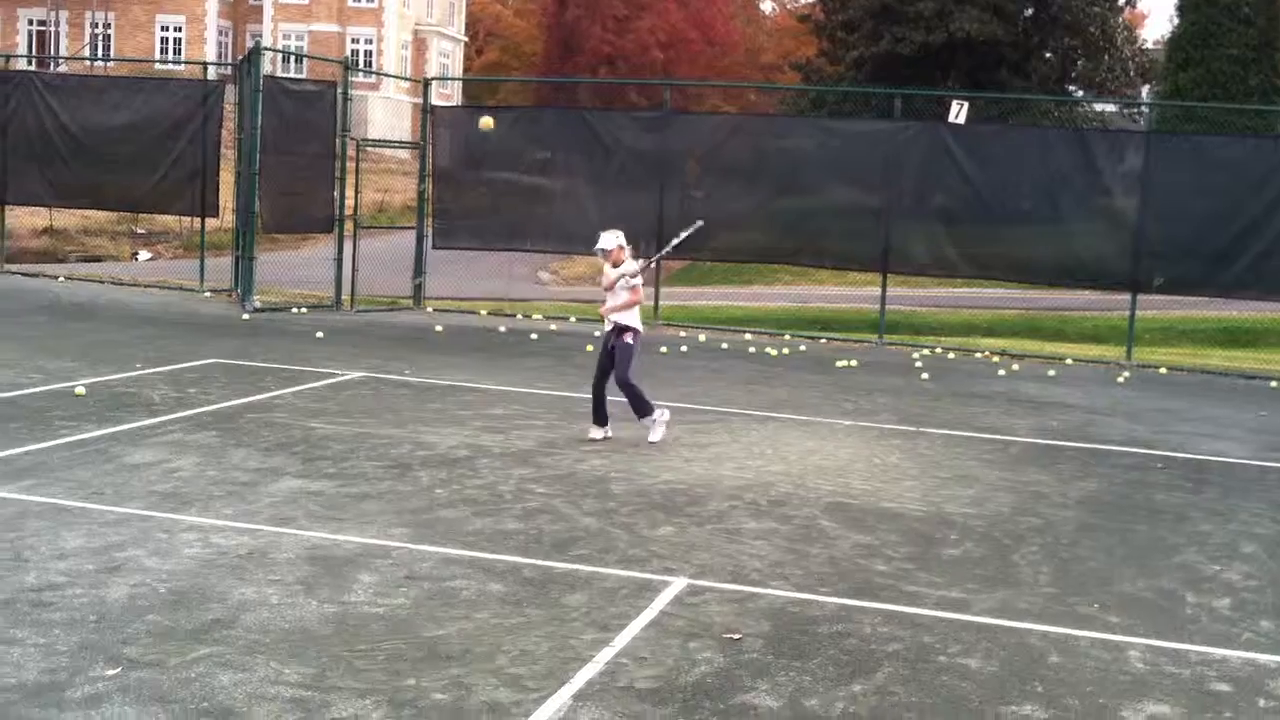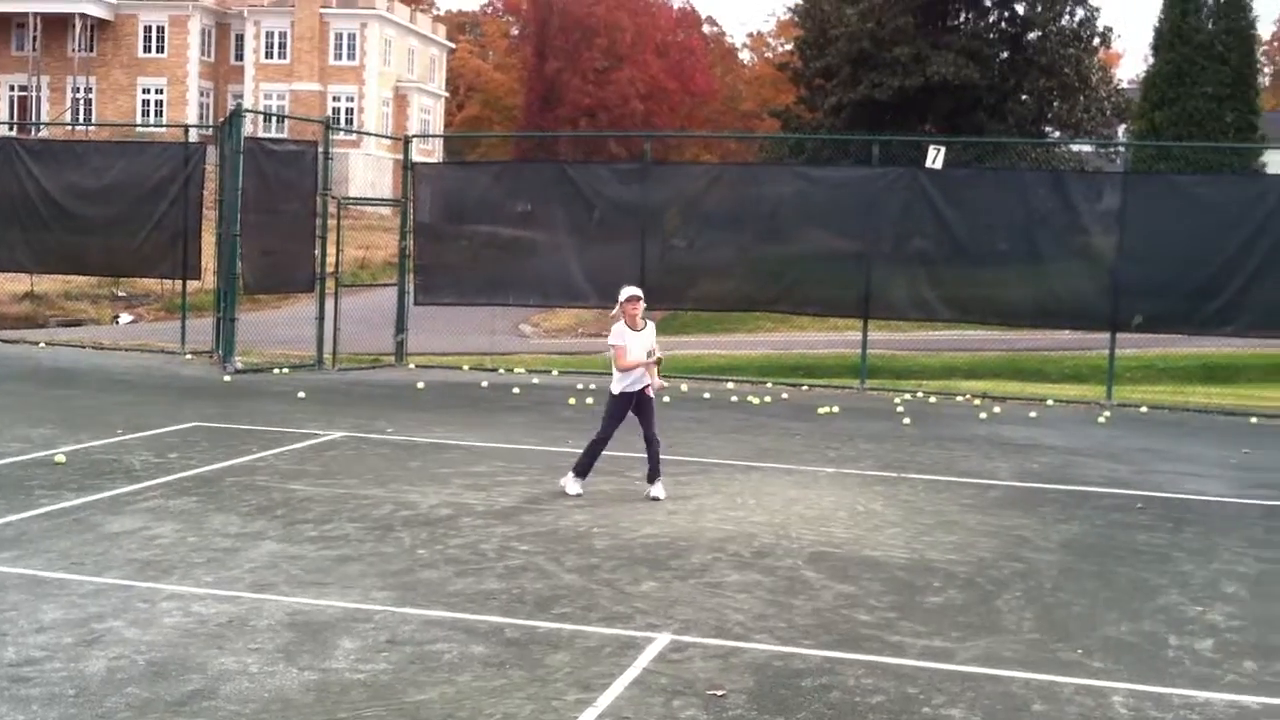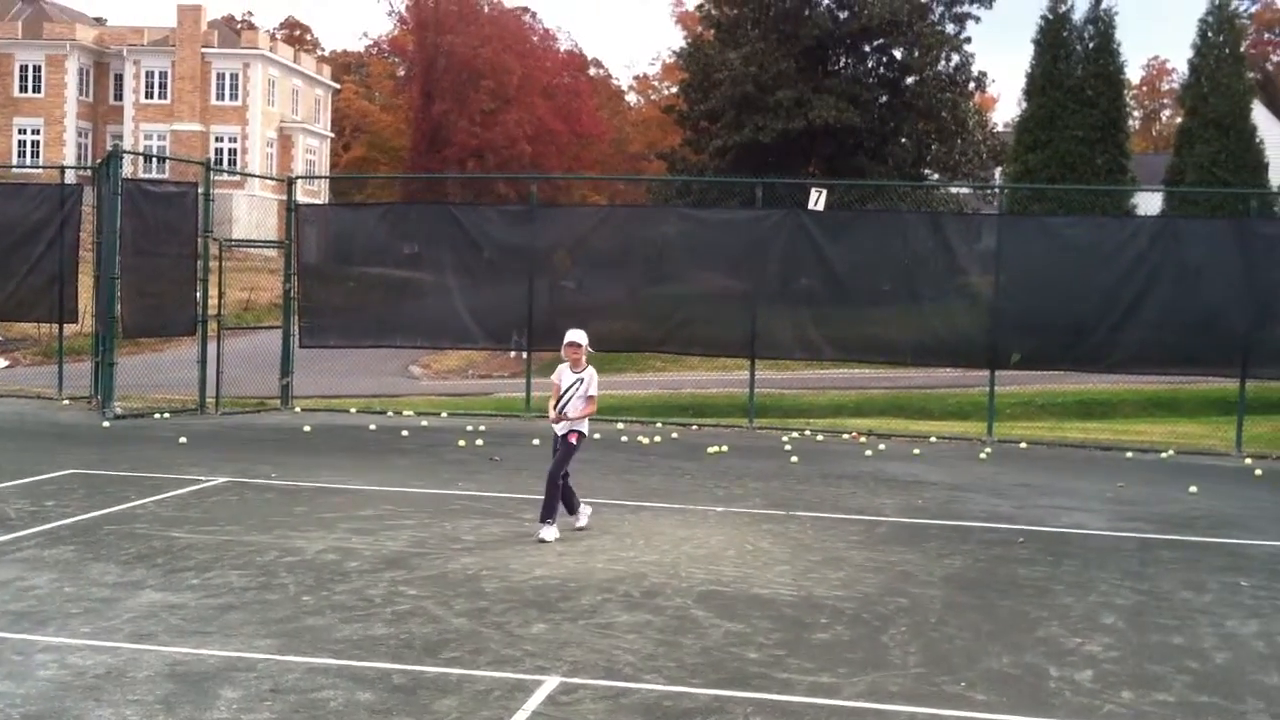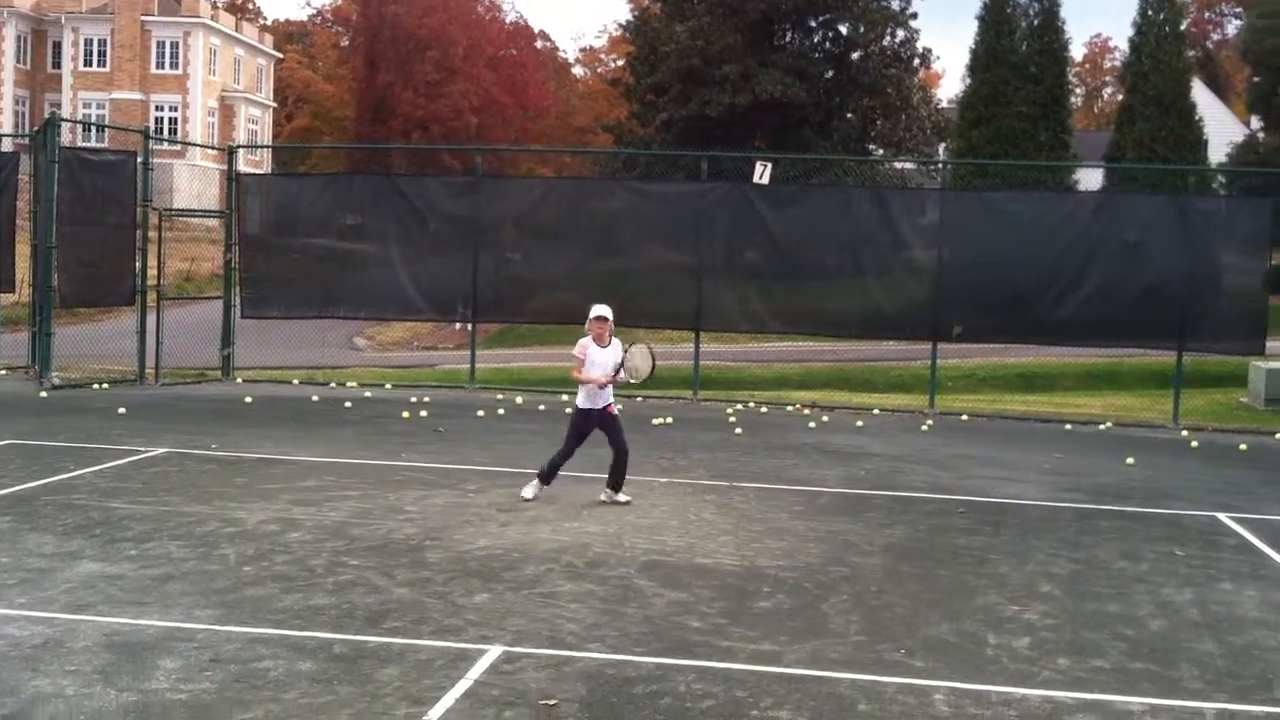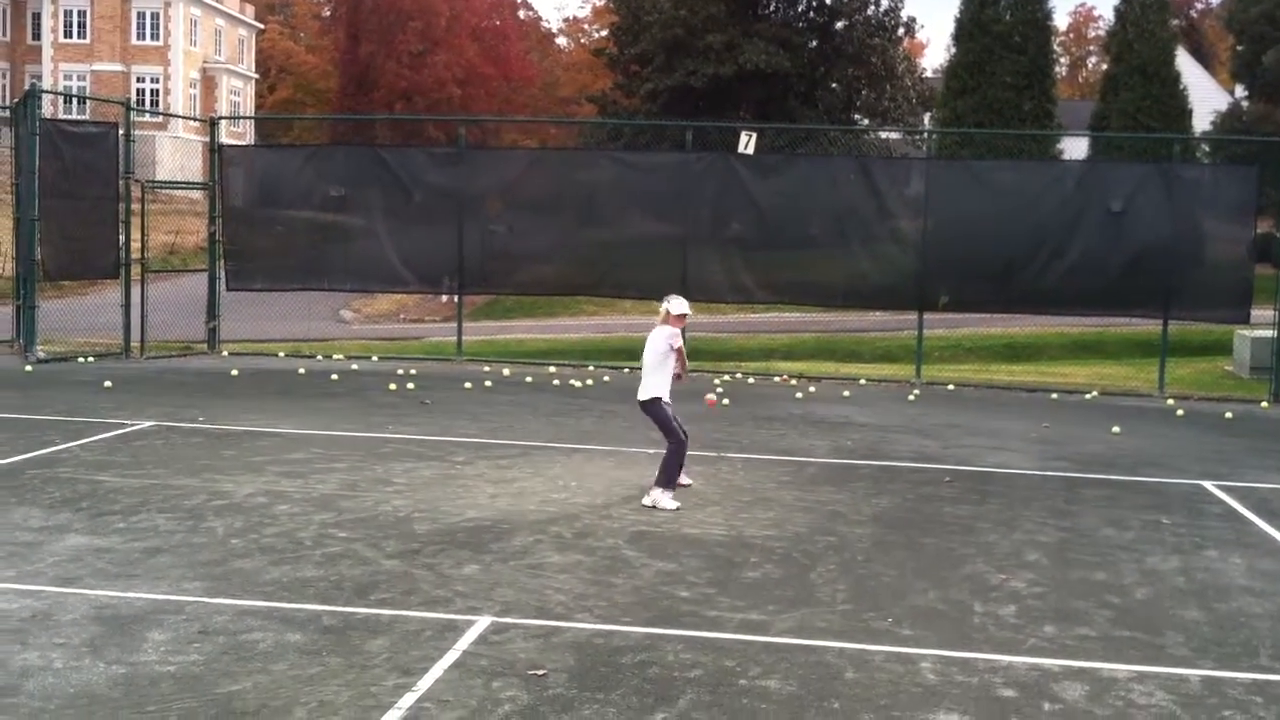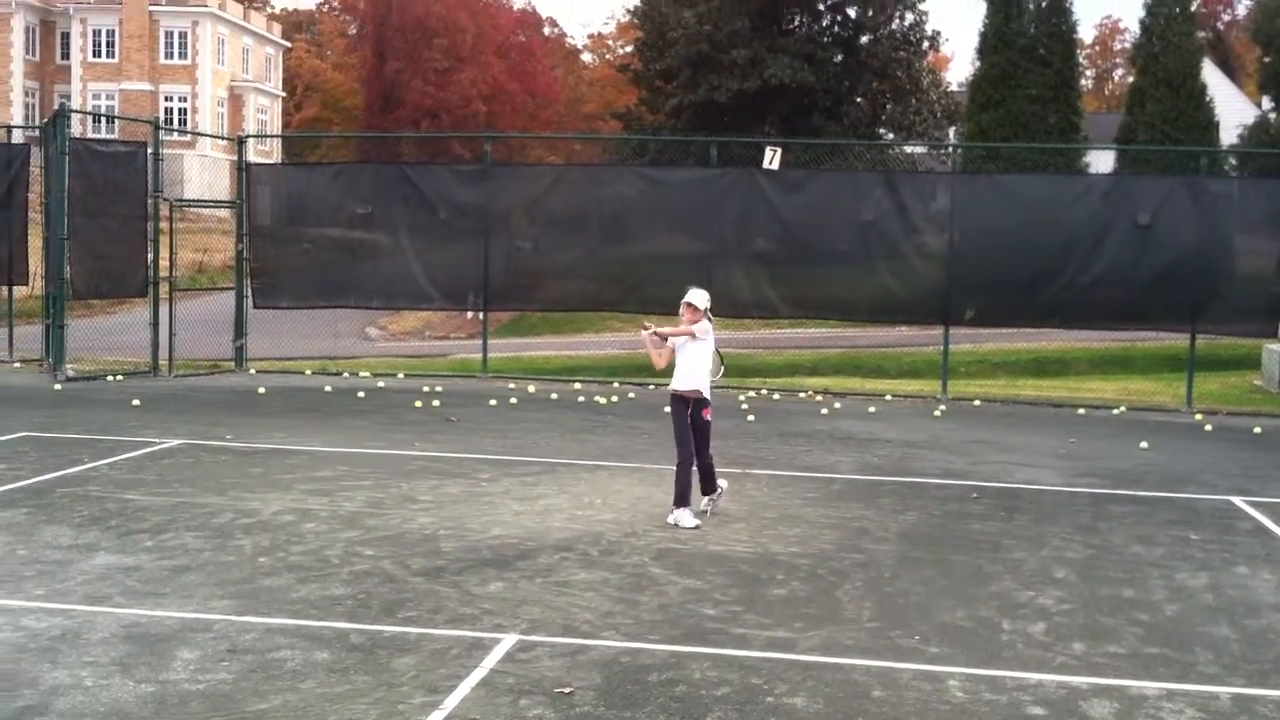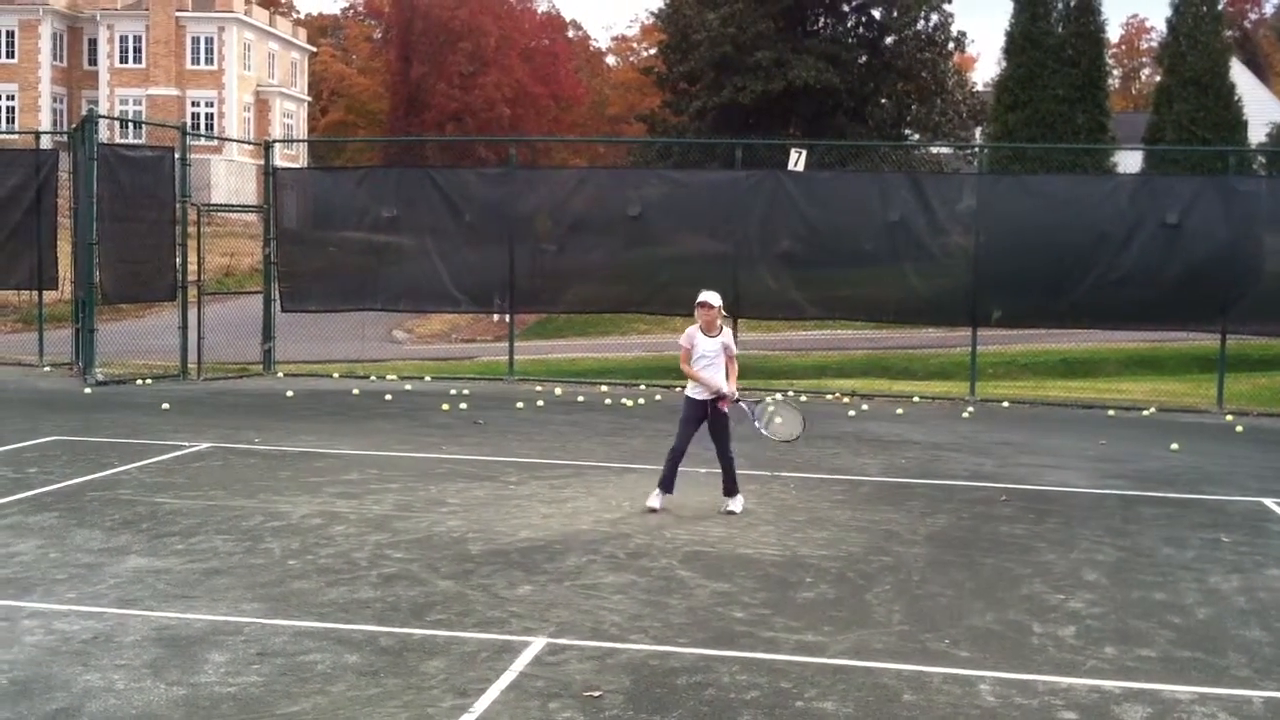
dt=0.7s
person 1, frame 1
left shoulder: (631, 266)
right shoulder: (608, 267)
left elbow: (637, 299)
right elbow: (606, 286)
left wrist: (609, 309)
right wrist: (622, 272)
left hip: (628, 329)
right hip: (611, 331)
left knee: (622, 378)
right knee: (598, 382)
left ankle: (655, 416)
right ankle: (601, 425)
person 1, frame 2
left shoulder: (650, 327)
right shoulder: (618, 329)
left elbow: (651, 359)
right elbow: (621, 364)
left wrist: (655, 378)
right wrist: (649, 360)
left hip: (643, 389)
right hip: (620, 391)
left knee: (651, 436)
right knee: (602, 437)
left ankle: (655, 482)
right ankle: (575, 477)
person 1, frame 3
left shoulder: (590, 373)
right shoulder: (561, 370)
left elbow: (591, 408)
right elbow: (554, 398)
left wrist: (571, 417)
right wrist: (552, 413)
left hip: (577, 430)
right hip: (559, 430)
left knee: (554, 475)
right knee: (560, 477)
left ankle: (548, 523)
right ankle: (579, 509)
person 1, frame 4
left shoulder: (616, 344)
right shoulder: (584, 344)
left elbow: (619, 372)
right elbow: (575, 374)
left wrist: (618, 378)
right wrist: (594, 379)
left hip: (605, 404)
right hip: (584, 405)
left knee: (621, 449)
right knee: (567, 450)
left ankle: (613, 490)
right ankle: (540, 481)
person 1, frame 5
left shoulder: (669, 332)
right shoulder: (670, 334)
right elbow: (682, 363)
left wrist: (675, 371)
right wrist: (681, 371)
left hip: (661, 396)
right hip: (652, 397)
left knee: (680, 437)
right knee: (678, 441)
left ankle: (672, 475)
right ankle: (657, 492)
person 1, frame 6
left shoulder: (705, 327)
right shoulder: (675, 337)
left elbow: (672, 330)
right elbow: (659, 364)
left wrist: (657, 330)
right wrist: (648, 338)
left hip: (700, 399)
right hip: (679, 398)
left knee: (703, 454)
right knee: (685, 455)
left ankle: (712, 490)
right ankle: (679, 510)
person 1, frame 7
left shoulder: (726, 335)
right shoulder: (691, 333)
left elbow: (732, 363)
right elbow: (684, 366)
left wrist: (732, 386)
right wrist: (708, 382)
left hip: (718, 400)
right hip: (695, 398)
left knee: (724, 451)
right knee: (678, 447)
left ankle: (733, 495)
right ankle: (661, 491)
